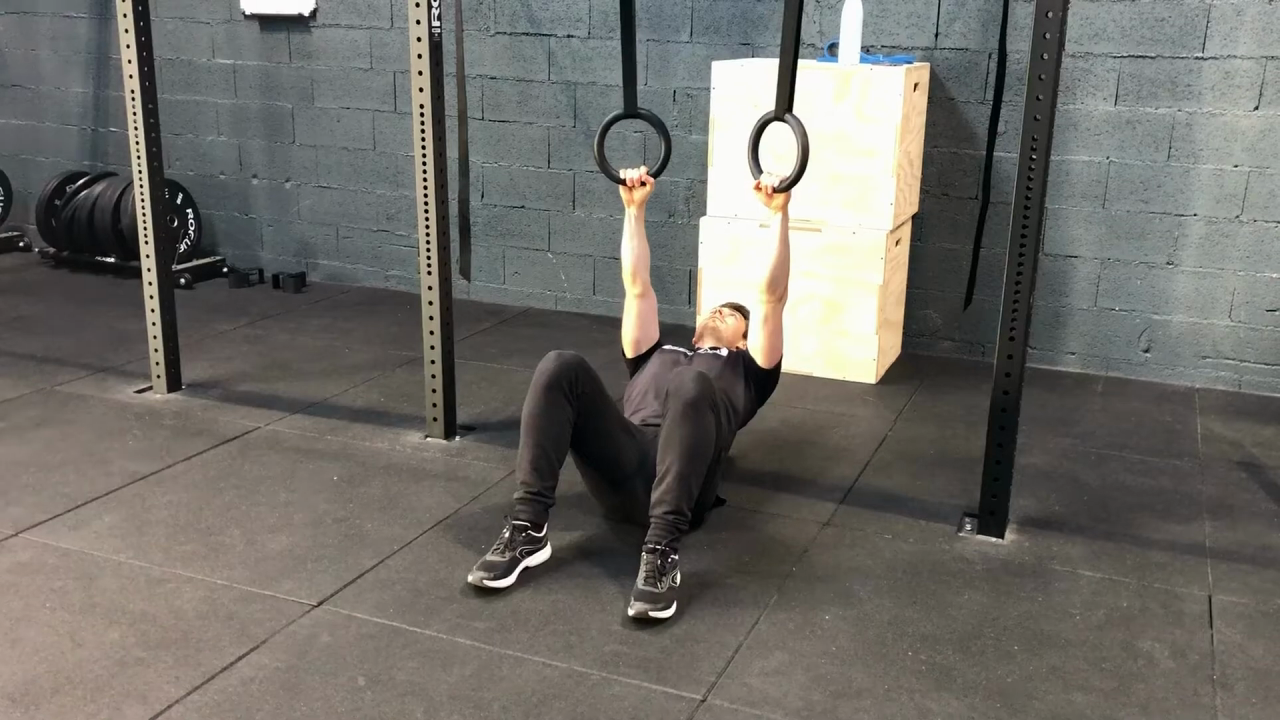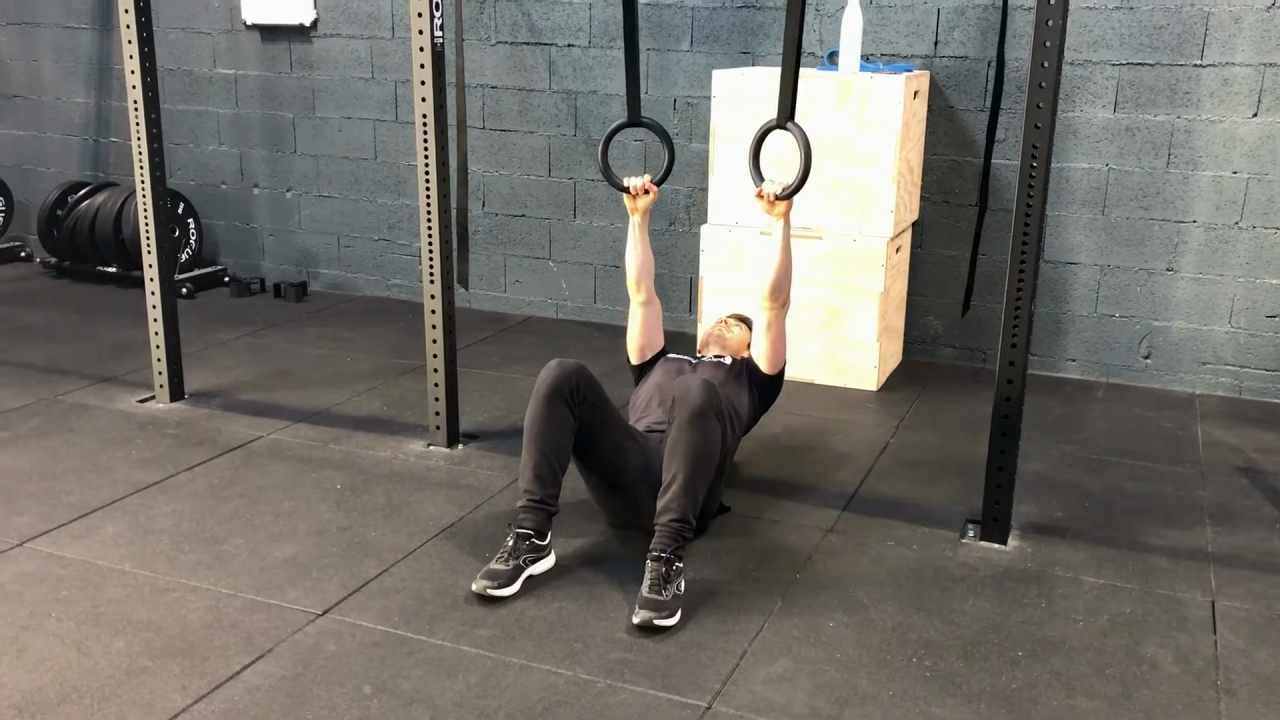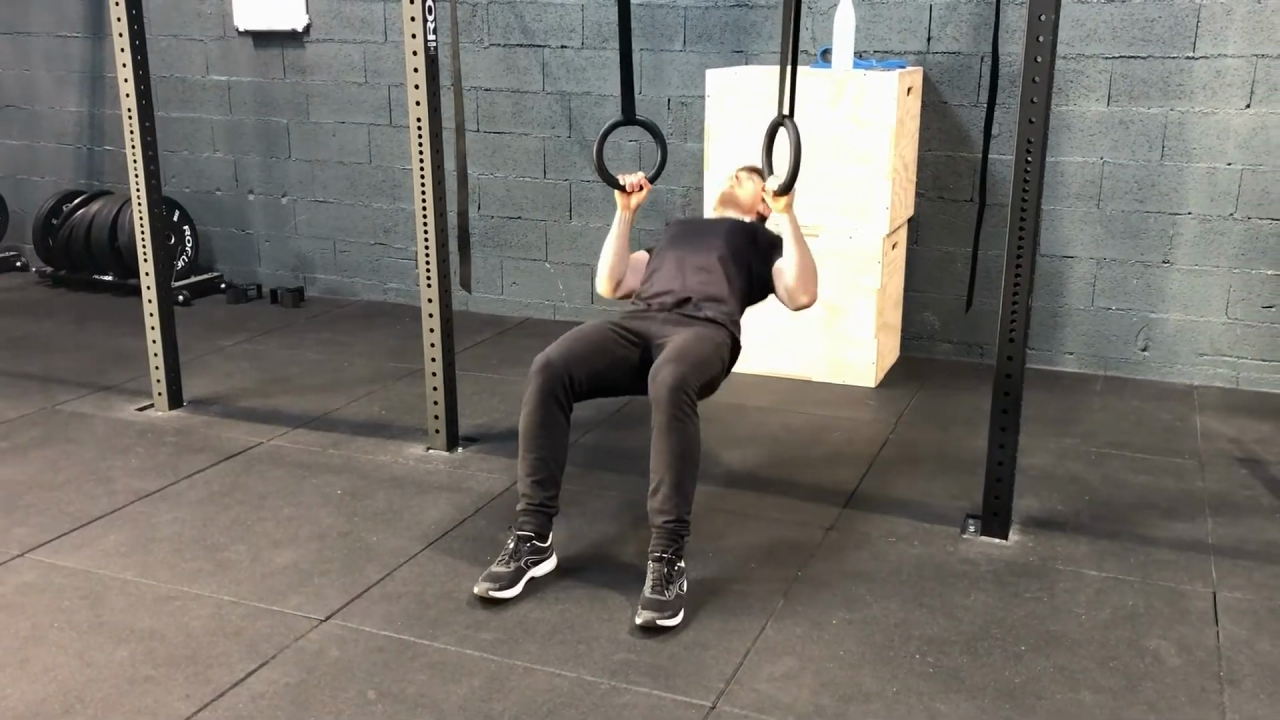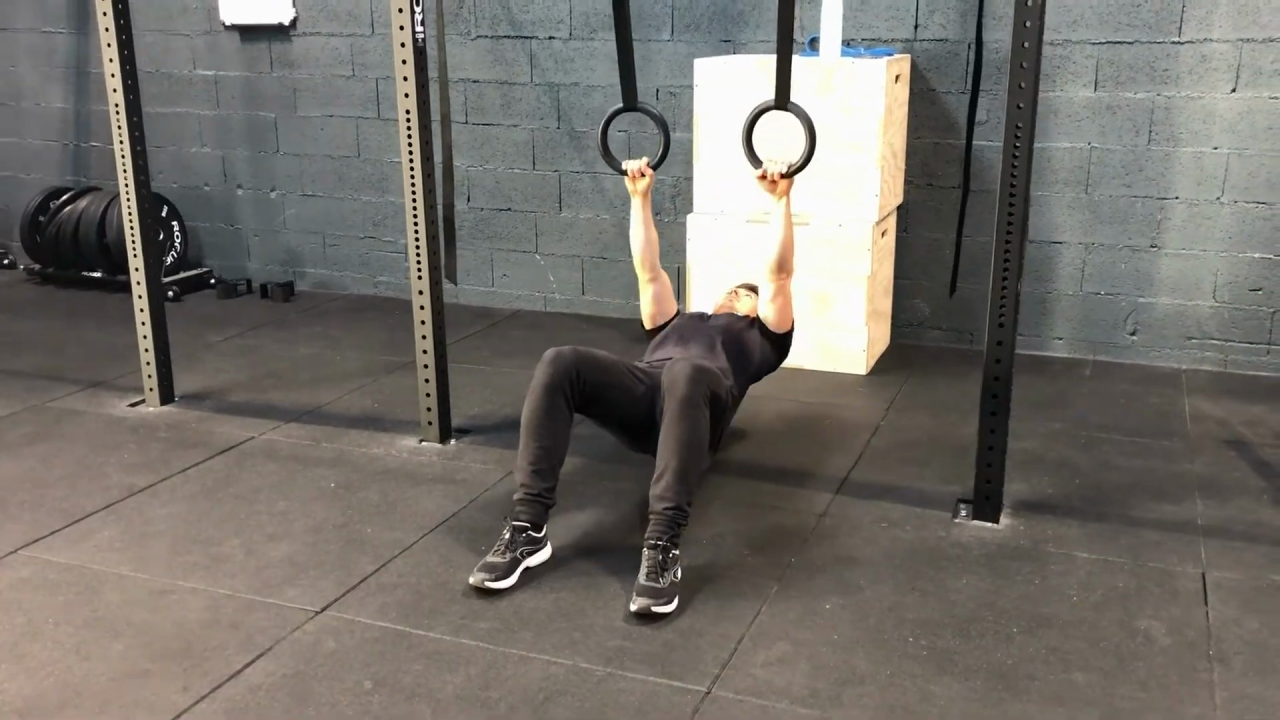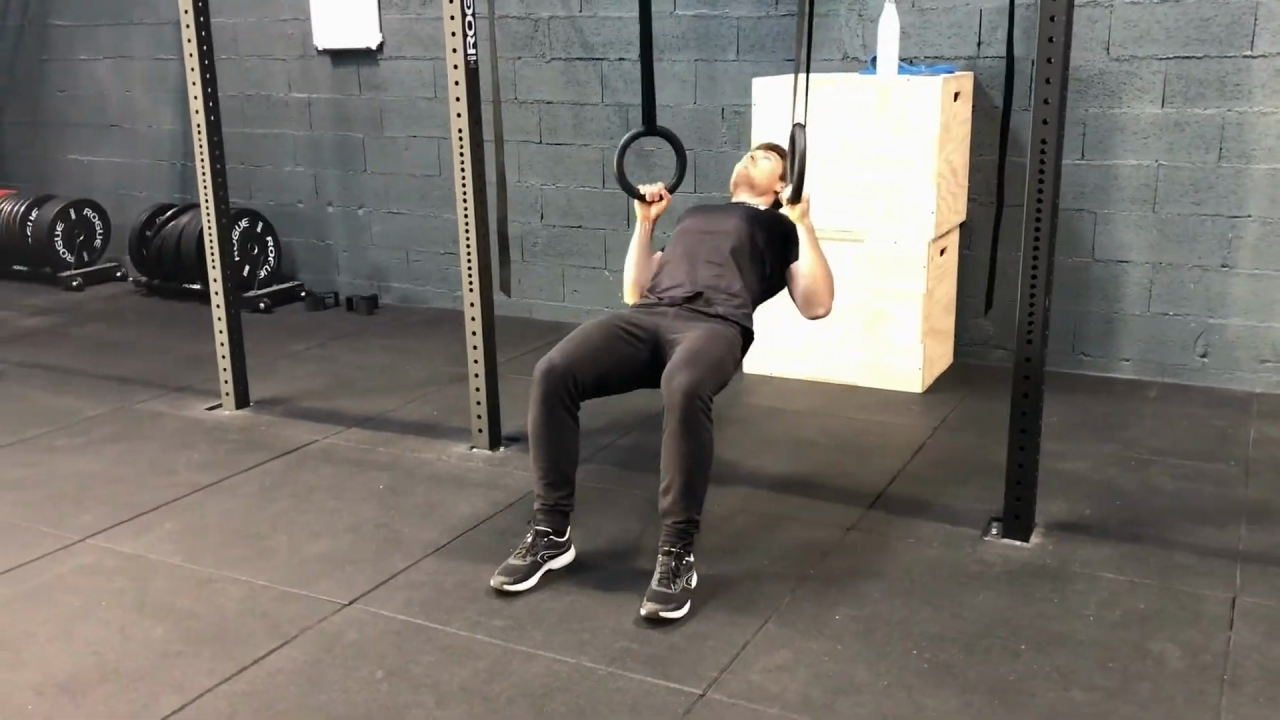
dt=1s
person 1, frame 1
left shoulder: (747, 370)
right shoulder: (656, 355)
left elbow: (771, 297)
right elbow: (637, 288)
left wrist: (778, 213)
right wrist: (634, 208)
left hip: (683, 471)
right hip: (621, 465)
left knee: (689, 384)
right knee: (560, 368)
left ankle: (661, 550)
right ankle: (527, 527)
person 1, frame 2
left shoulder: (751, 377)
right shoulder: (660, 363)
left elbow: (773, 305)
right elbow: (642, 295)
left wrist: (780, 221)
right wrist: (639, 216)
left hip: (684, 475)
right hip: (625, 475)
left knee: (696, 392)
right knee: (561, 376)
left ankle: (666, 560)
right ankle: (531, 536)
person 1, frame 3
left shoulder: (763, 240)
right shoulder: (677, 229)
left elbow: (802, 297)
right elbow: (609, 285)
left wrist: (786, 213)
right wrist: (625, 212)
left hip: (703, 329)
right hip: (639, 322)
left knee: (670, 385)
right knee: (548, 372)
left ankle: (667, 559)
right ankle: (533, 538)
person 1, frame 4
left shoulder: (762, 337)
right shoulder: (679, 322)
left elbow: (777, 276)
right elbow: (648, 271)
left wrist: (781, 199)
right wrist: (640, 196)
left hip: (700, 395)
right hip: (640, 391)
left knee: (685, 375)
right knee: (558, 364)
left ankle: (662, 546)
right ankle: (527, 527)
person 1, frame 5
left shoulder: (779, 229)
right shoulder: (694, 216)
left elbow: (816, 306)
right elbow: (635, 294)
left wrist: (802, 221)
right wrist: (645, 223)
left hip: (715, 324)
right hip: (650, 316)
left knee: (684, 389)
right knee: (552, 374)
left ankle: (677, 553)
right ankle: (551, 532)
